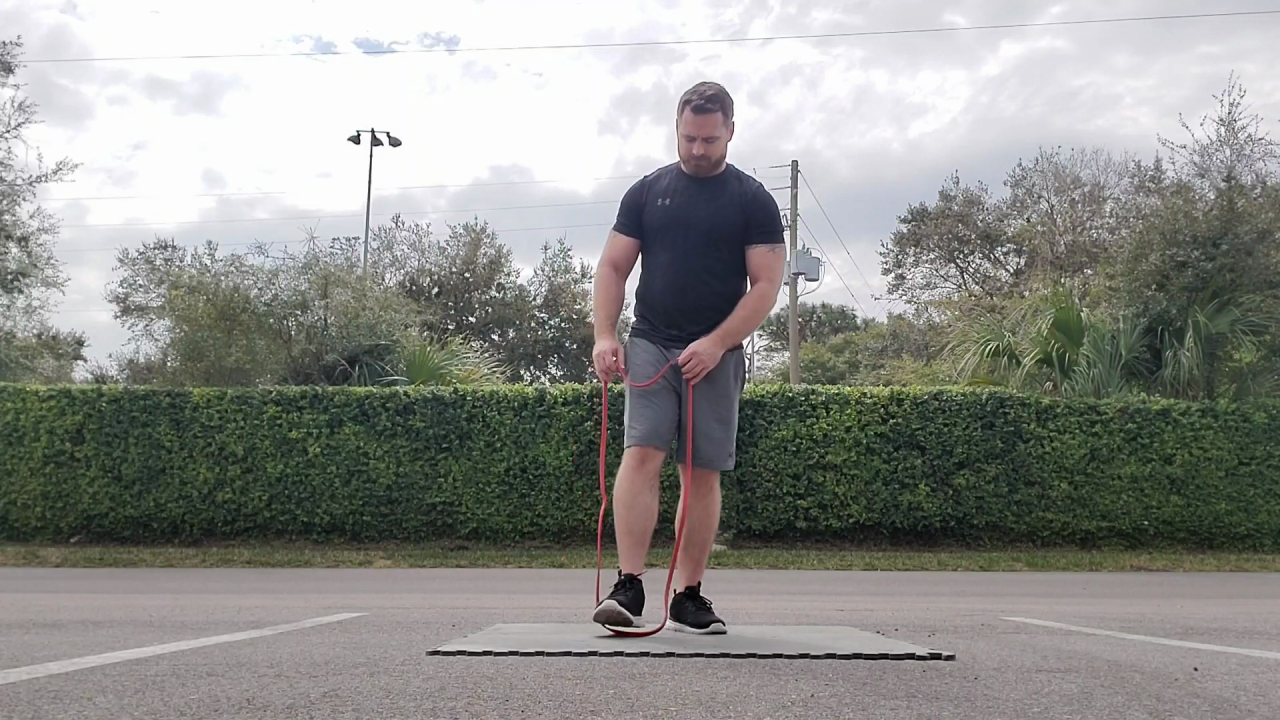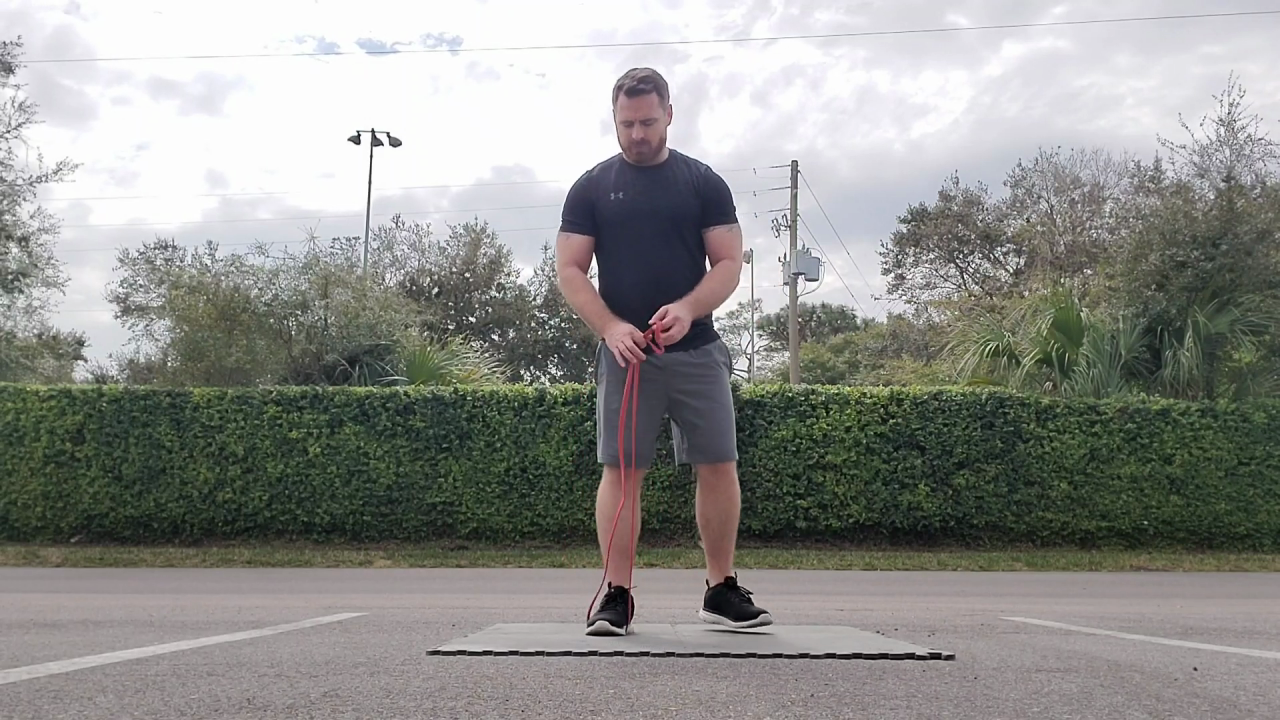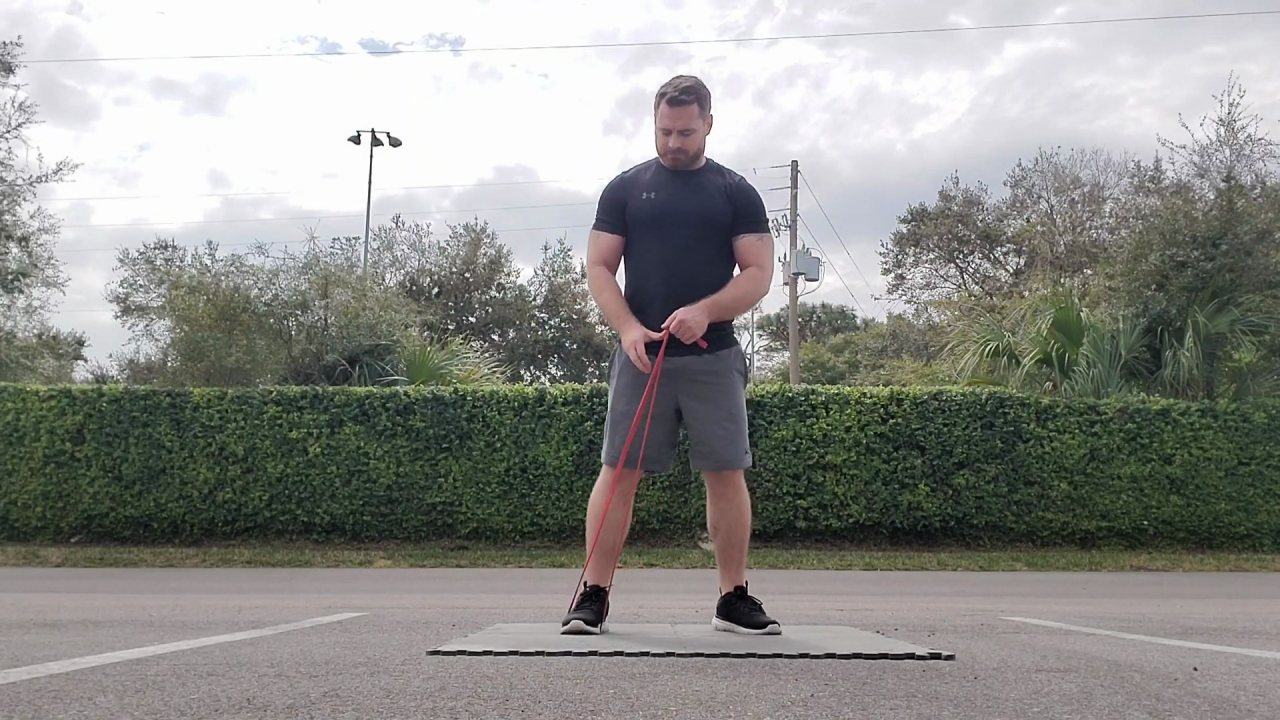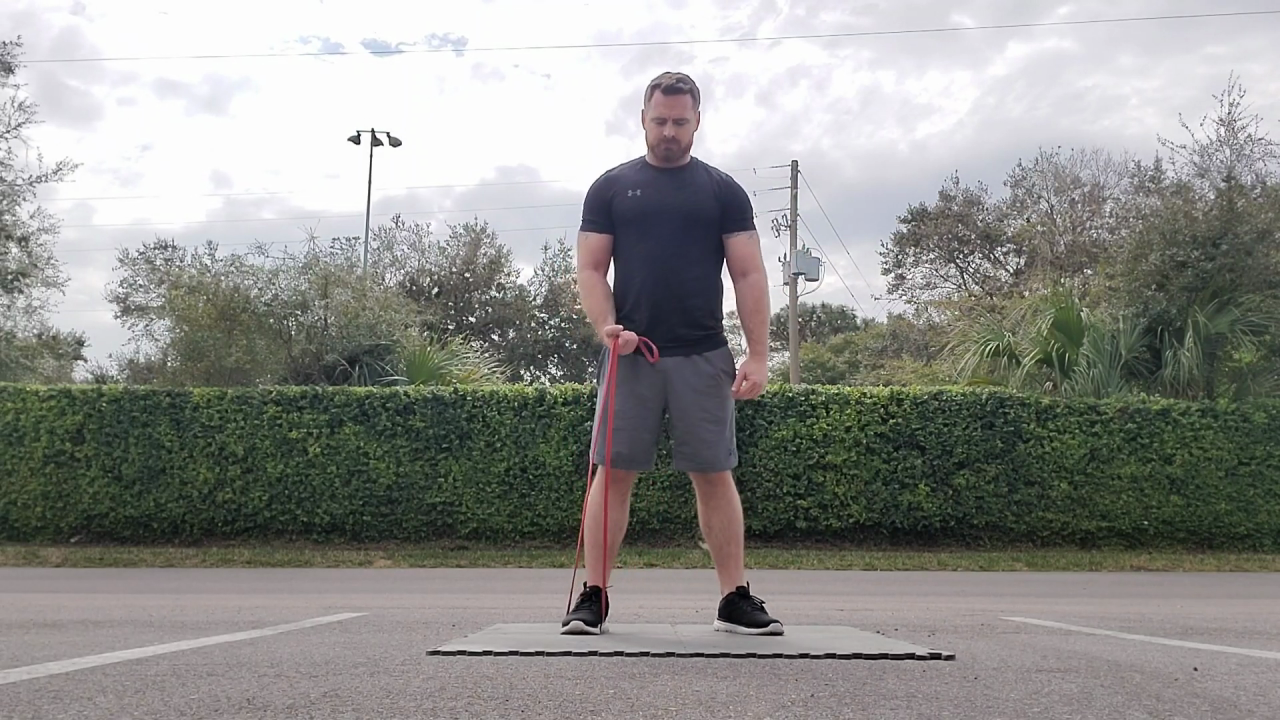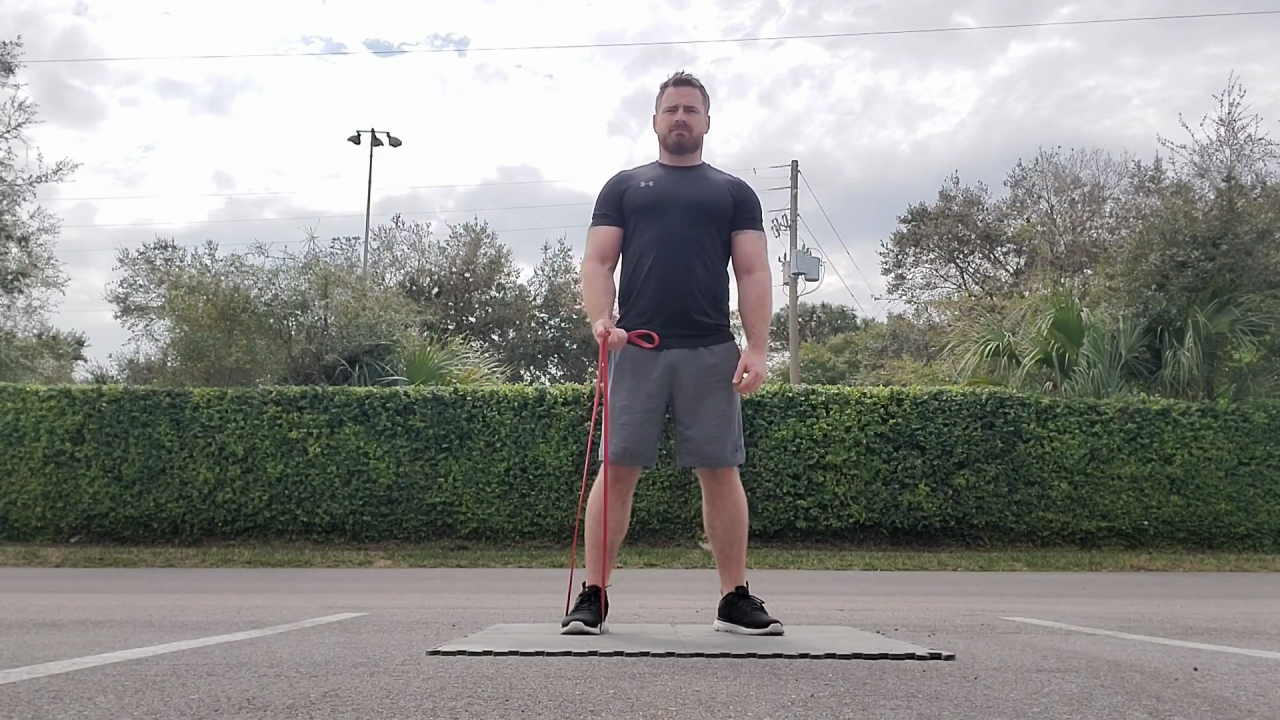
dt=1s
person 1, frame 1
left shoulder: (752, 199)
right shoulder: (646, 191)
left elbow: (765, 284)
right elbow: (612, 267)
left wrist: (717, 344)
right wrist: (604, 335)
left hip: (716, 355)
right hip: (650, 346)
left knee: (702, 473)
right knee: (641, 456)
left ankle: (687, 596)
right ankle: (628, 586)
person 1, frame 2
left shoulder: (702, 182)
right shoulder: (591, 187)
left elbow: (729, 262)
right elbow: (570, 270)
left wrist: (689, 309)
right wrist: (610, 328)
left hip: (698, 350)
right hip: (626, 352)
left knee: (719, 466)
right knee: (620, 471)
left ankle: (723, 589)
right ankle: (617, 596)
person 1, frame 3
left shoulder: (736, 192)
right shoulder: (625, 188)
left elbow: (759, 273)
right elbow: (599, 267)
left wrist: (705, 311)
right wrist: (627, 328)
left hip: (713, 356)
right hip: (641, 355)
left knee: (726, 474)
right knee: (620, 471)
left ankle: (734, 597)
right ankle: (593, 595)
person 1, frame 4
left shoulder: (723, 190)
right shoulder: (612, 187)
left elbow: (749, 274)
right elbow: (590, 268)
left wrist: (758, 354)
right wrist: (605, 326)
left hip: (703, 357)
right hip: (631, 357)
left knee: (715, 475)
right knee: (614, 473)
left ankle: (735, 599)
right ankle: (593, 596)
person 1, frame 5
left shoulder: (734, 192)
right shoulder: (624, 185)
left elbow: (754, 273)
right elbow: (598, 262)
left wrist: (757, 348)
right wrist: (600, 320)
left hip: (710, 351)
right hip: (637, 350)
left knee: (721, 471)
right knee: (619, 469)
left ankle: (735, 599)
right ankle: (594, 596)
